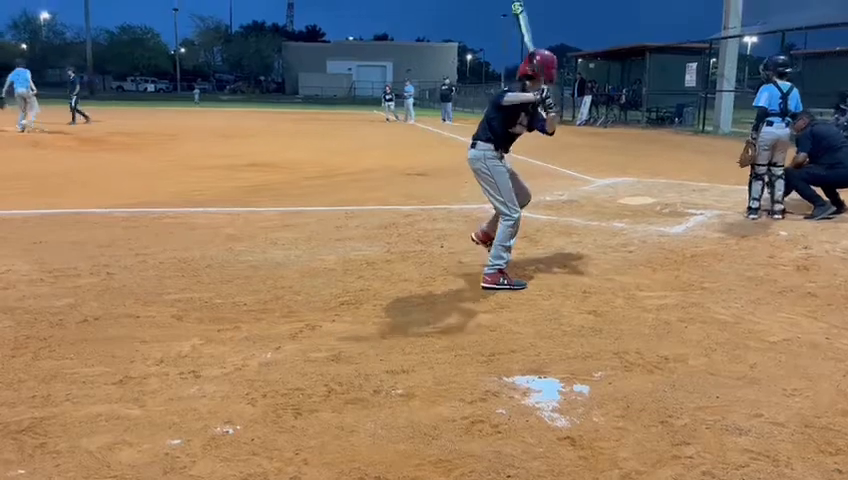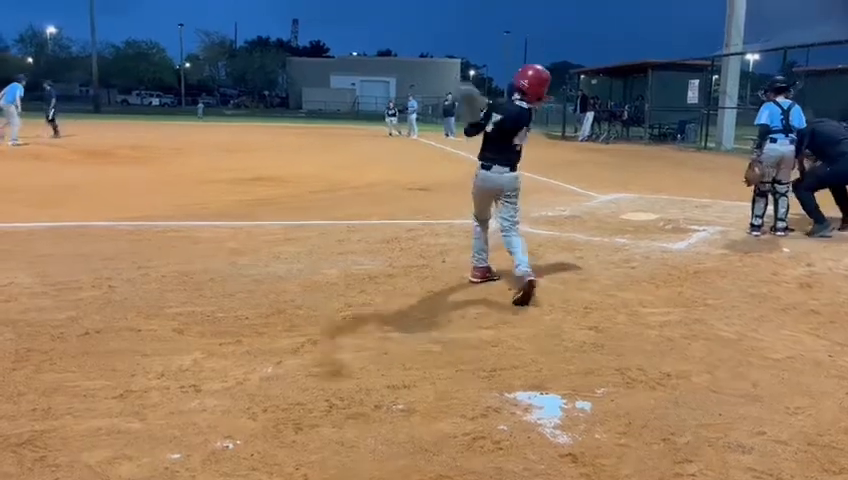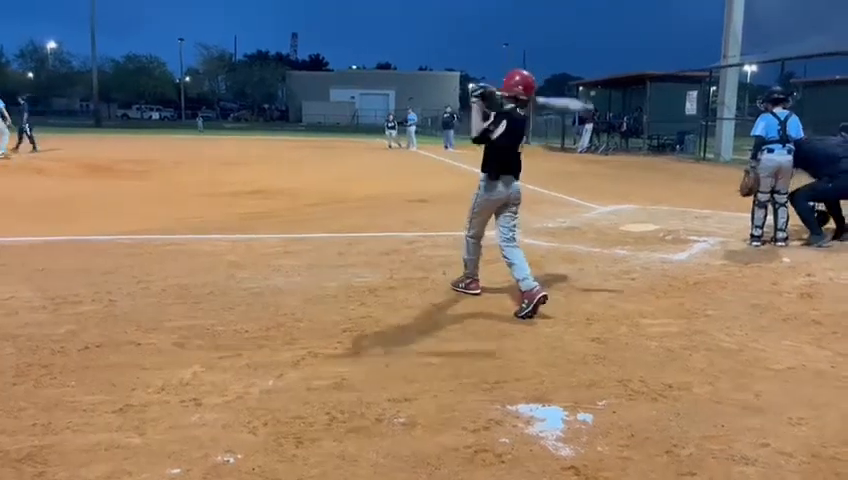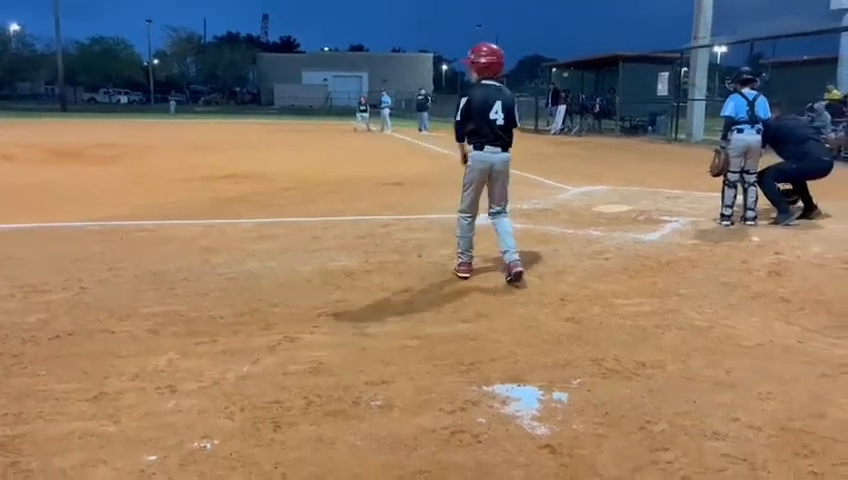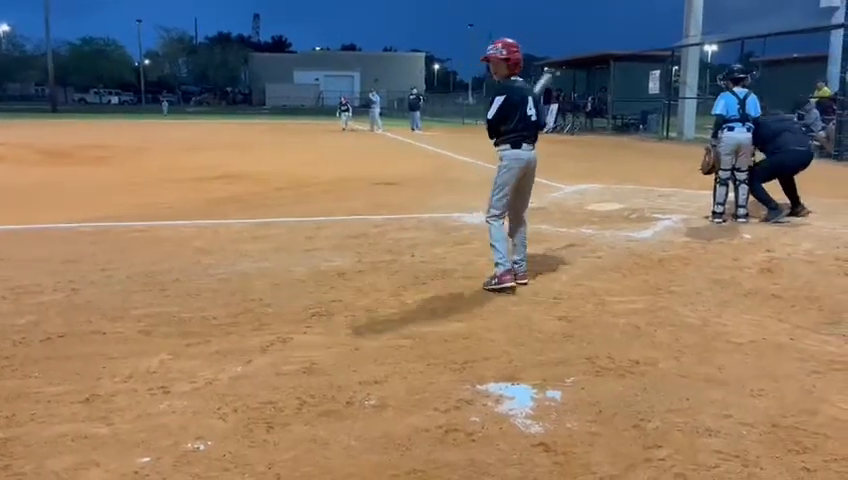
dt=0.7s
person 1, frame 1
left shoulder: (532, 107)
right shoulder: (516, 91)
left elbow: (548, 129)
right elbow: (499, 100)
left wrist: (551, 111)
right wrist: (534, 96)
left hip: (494, 155)
right hip: (485, 154)
left knee: (522, 197)
right knee: (511, 214)
left ankle: (487, 233)
right ankle: (494, 274)
person 1, frame 2
left shoulder: (504, 110)
right shoulder: (527, 112)
left elbow: (471, 131)
left hip: (486, 172)
right hip: (510, 176)
left knee: (480, 219)
right knee: (510, 229)
left ankle: (480, 268)
right ankle: (524, 273)
person 1, frame 3
left shoulder: (509, 117)
right shoulder: (514, 114)
left elbow: (478, 136)
right elbow: (481, 115)
left wrist: (478, 101)
right wrist: (482, 99)
left hip: (492, 184)
right hip: (512, 186)
left knee: (473, 234)
right knee: (508, 241)
left ankle: (470, 279)
right ankle: (531, 288)
person 1, frame 4
left shoulder: (470, 94)
right shoulder: (508, 96)
left elbow: (460, 130)
right elbow: (511, 130)
left wrist: (463, 153)
left hip: (478, 155)
right hip: (502, 156)
left knee: (467, 212)
right knee: (499, 212)
left ankle: (464, 263)
right ankle: (513, 261)
person 1, frame 5
left shoulder: (503, 89)
right shoulder: (528, 89)
left elbow: (491, 128)
right elbow: (540, 123)
left hip: (511, 155)
right hip: (530, 154)
left knee: (495, 214)
right knee: (518, 214)
left ankle: (503, 273)
right ankle: (519, 269)
person 2, frame 1
left shoulder: (767, 88)
right shoulder: (793, 90)
left elbow: (761, 113)
right elbow: (797, 115)
left wrist: (753, 133)
left hip: (767, 130)
right hip: (785, 131)
left knee: (759, 170)
right knee: (778, 170)
left ankle: (754, 209)
right ankle: (777, 208)
person 2, frame 2
left shoulder: (768, 106)
right shoulder: (795, 108)
left elbow: (763, 129)
left wrist: (757, 151)
right wrist: (797, 154)
left hip: (771, 147)
right hip: (789, 148)
left knee: (762, 187)
right knee: (782, 188)
left ankle: (756, 225)
right ankle: (781, 226)
person 2, frame 3
left shoulder: (765, 117)
right shoulder: (793, 118)
left elbow: (759, 140)
left wrist: (753, 160)
right wrist: (795, 164)
left hip: (768, 157)
right hip: (787, 158)
left knee: (761, 197)
right knee: (782, 198)
left ankle: (756, 235)
right ankle: (781, 236)
person 2, frame 4
left shoulder: (734, 98)
right shoulder: (761, 99)
left elbow: (728, 121)
left wrist: (723, 140)
right wrist: (762, 144)
left hip: (737, 137)
right hip: (755, 138)
left knee: (731, 176)
right knee: (751, 177)
left ankle: (726, 215)
right ankle: (750, 215)
person 2, frame 5
left shoulder: (725, 96)
right shoulder: (752, 97)
left elbow: (719, 119)
right elbow: (756, 121)
left wrist: (713, 138)
right wrist: (754, 142)
left hip: (728, 135)
right hip: (746, 136)
left knee: (723, 174)
right knee: (742, 175)
left ankle: (718, 212)
right ankle: (741, 212)
